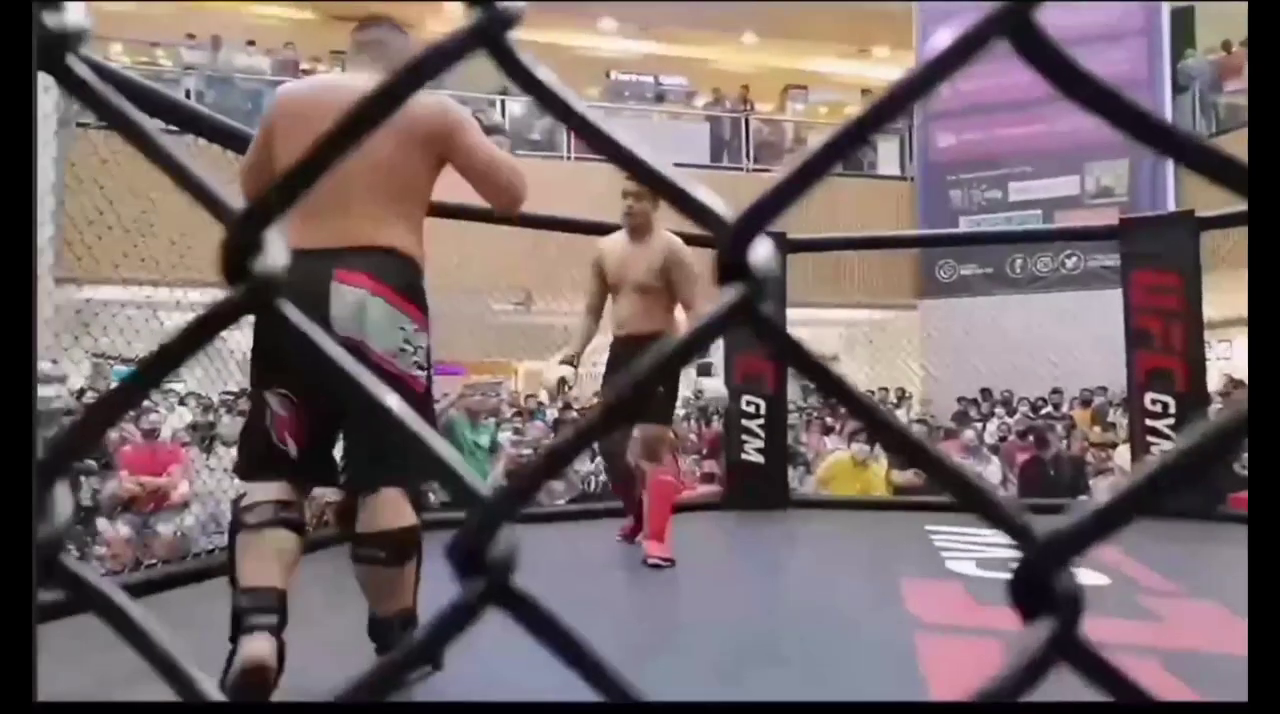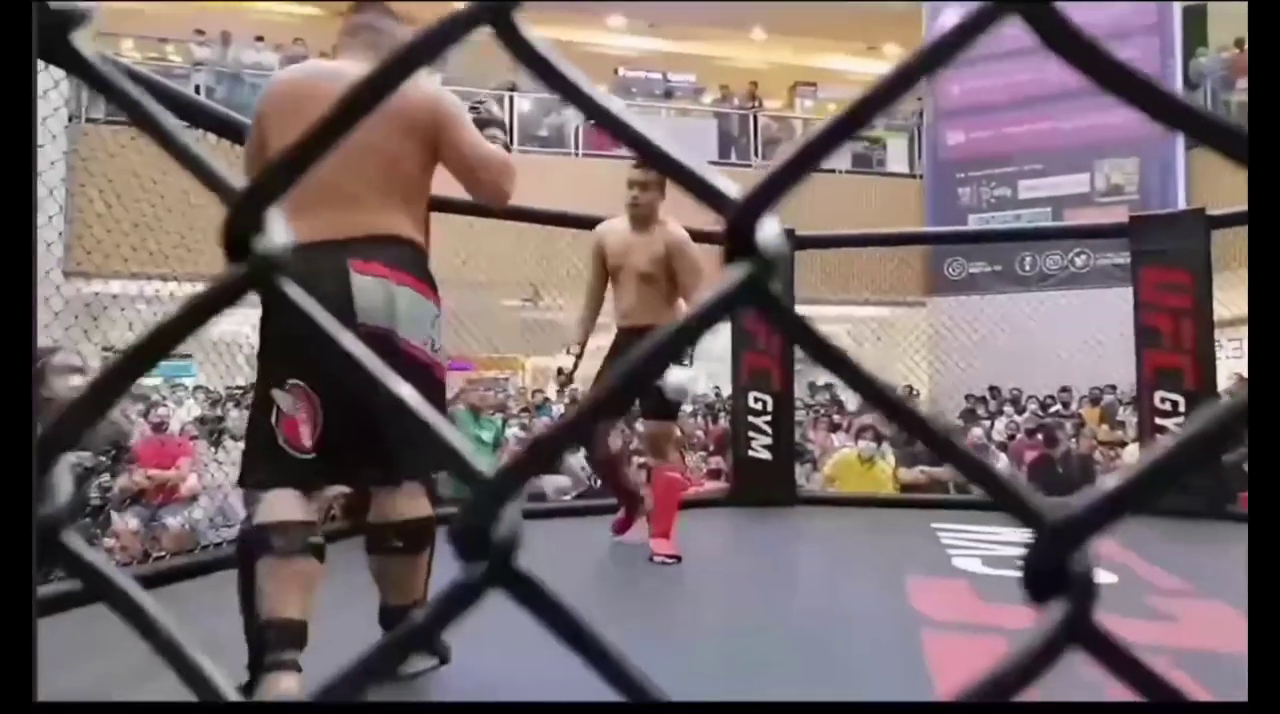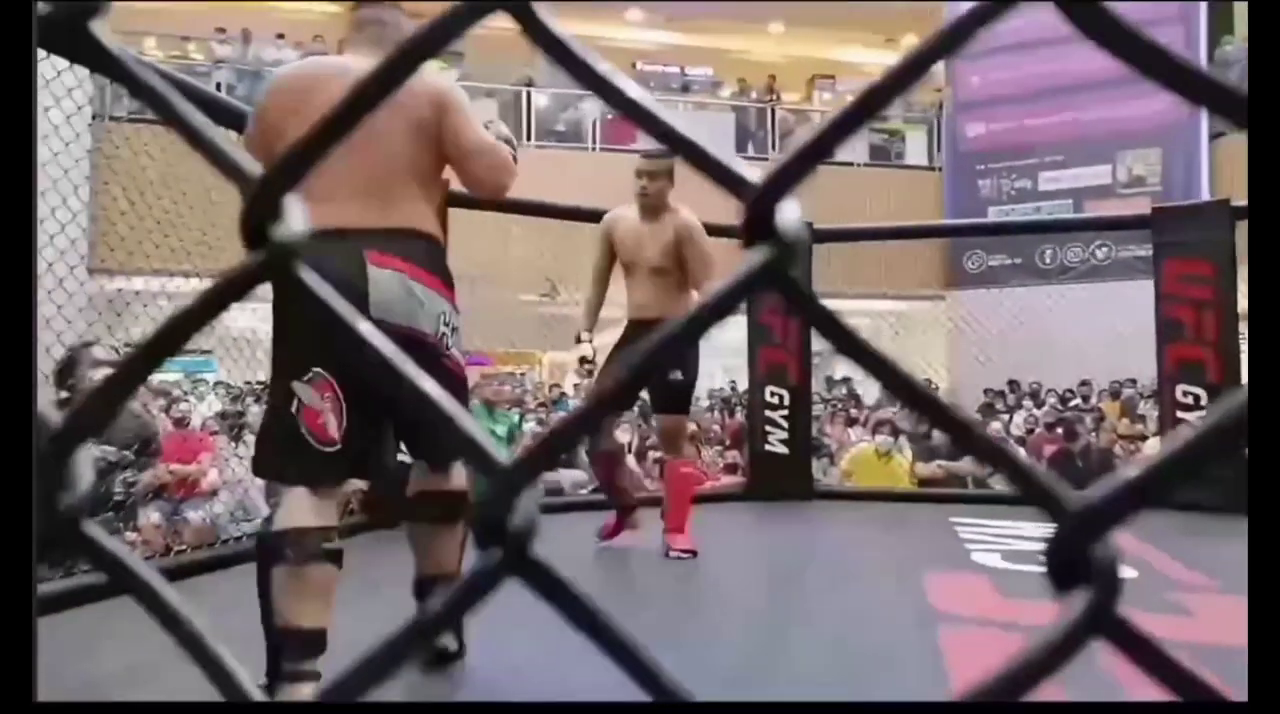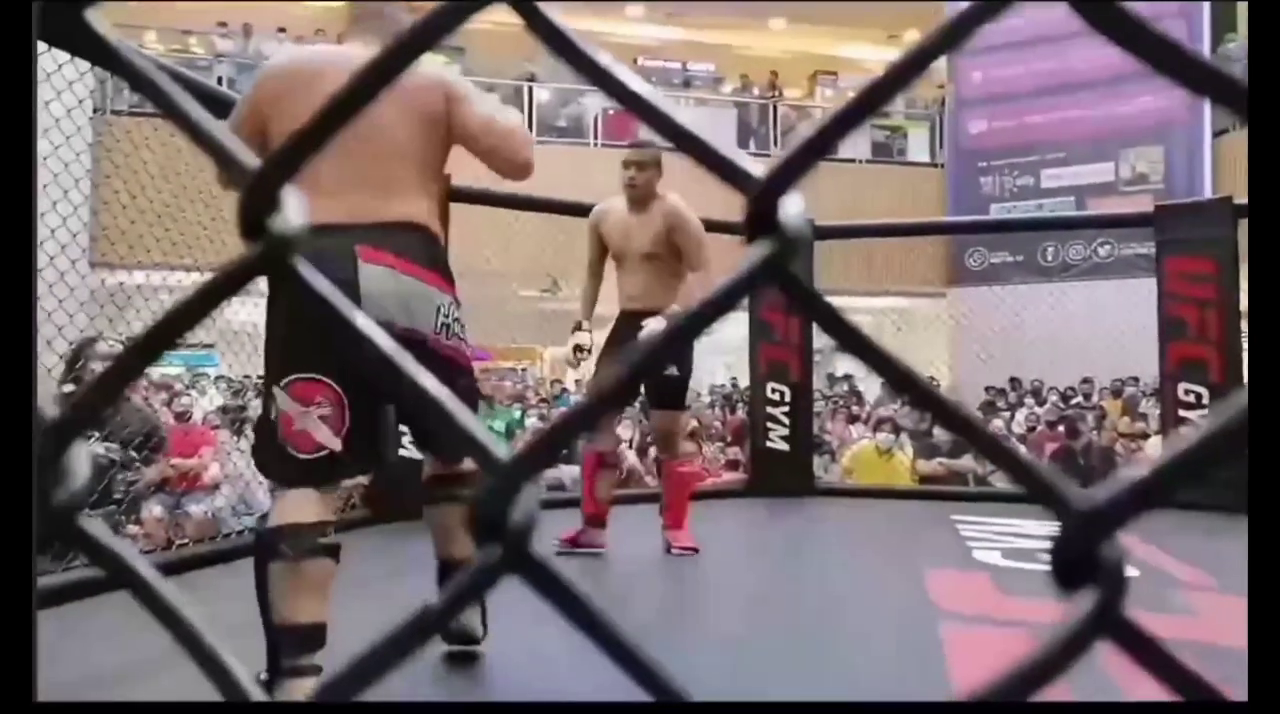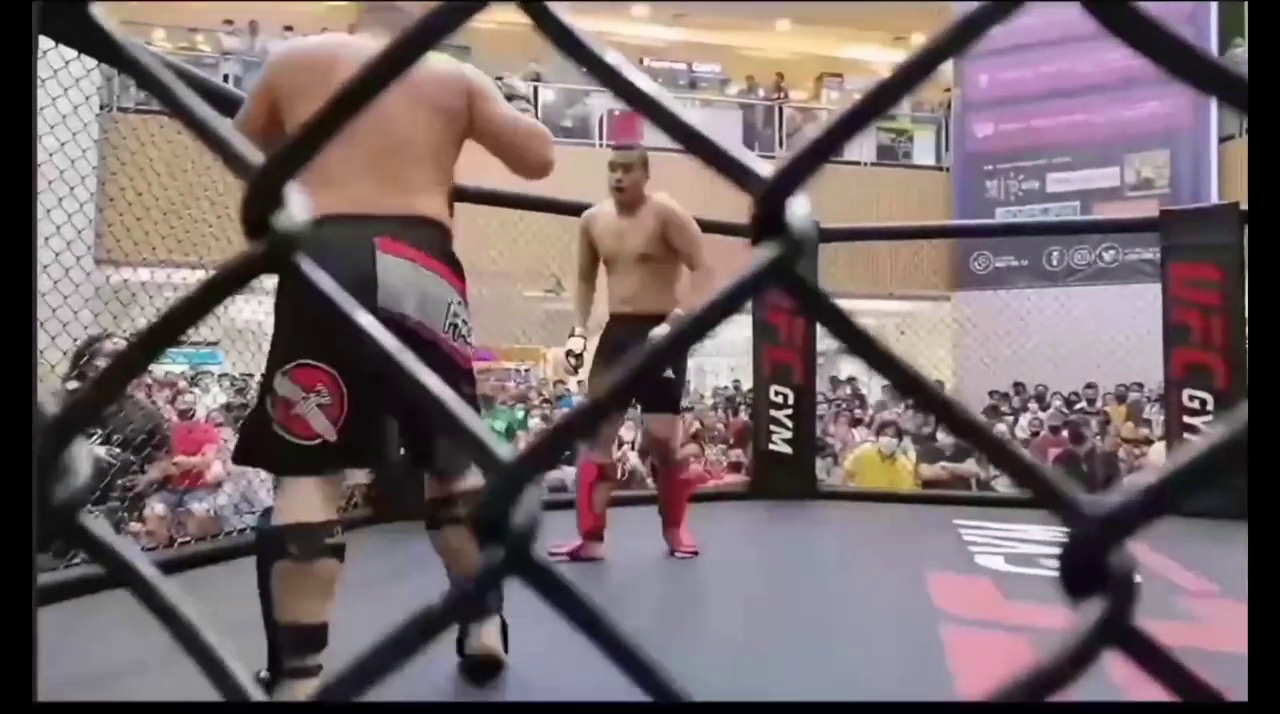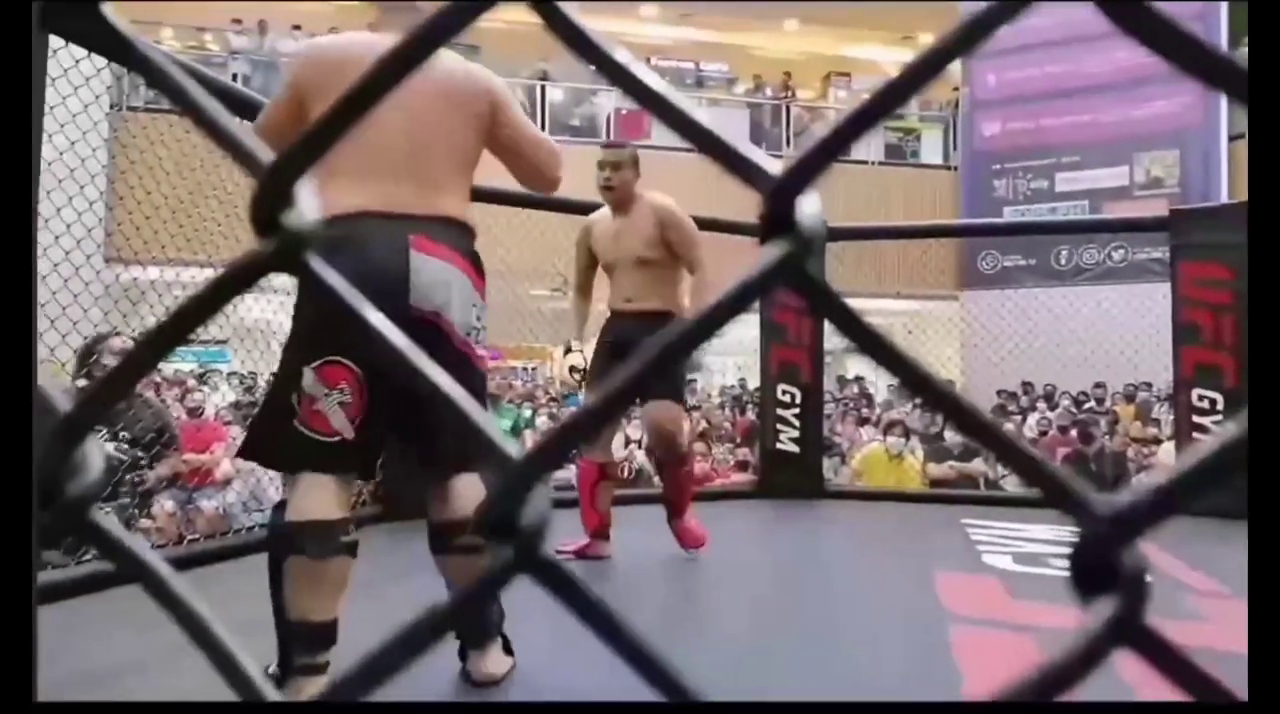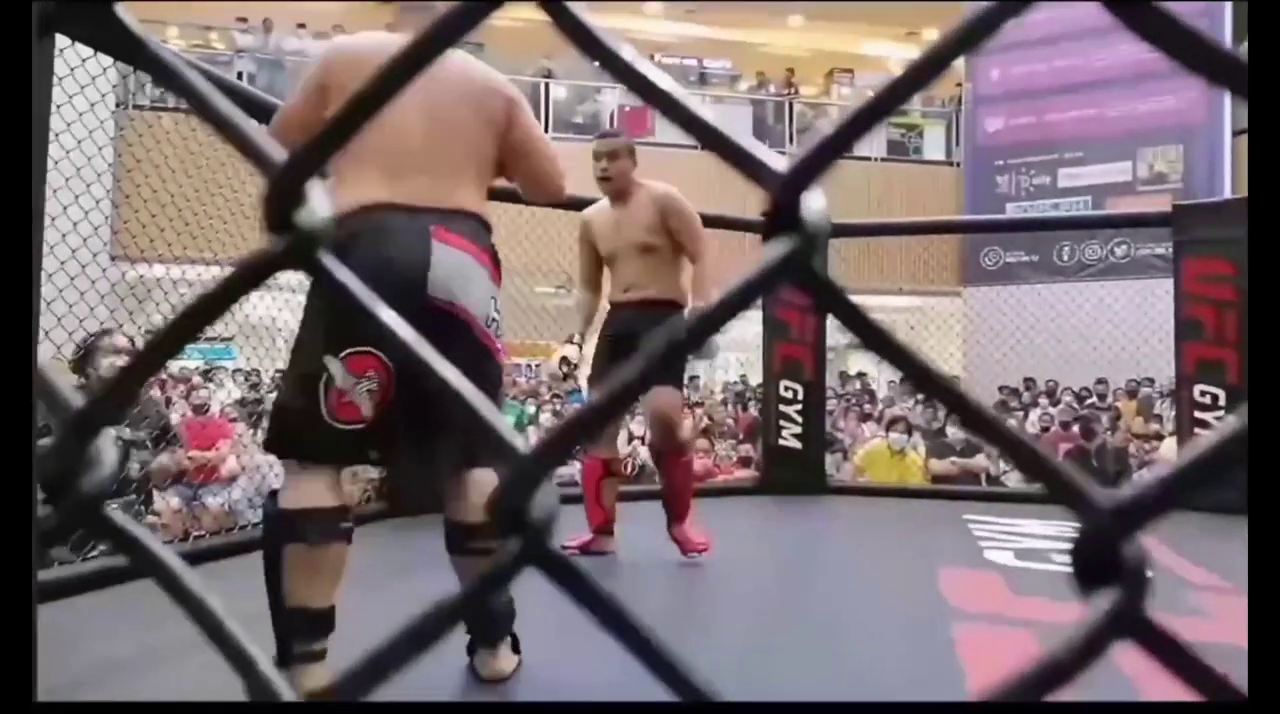
dt=0.1s
person 1, frame 1
left shoulder: (289, 99)
right shoulder: (433, 110)
left elbow: (252, 195)
right elbow: (510, 192)
right wrist: (490, 141)
left hip: (292, 290)
right hip: (378, 296)
left knee: (277, 473)
right knee: (387, 479)
left ankle: (255, 632)
right ankle: (398, 645)
person 1, frame 2
left shoulder: (282, 88)
right shoulder: (426, 97)
right elbow: (498, 189)
right wrist: (489, 133)
left hip: (300, 282)
right hip: (393, 287)
left knee: (286, 476)
right knee: (402, 471)
left ankle: (277, 666)
person 1, frame 3
left shoulder: (289, 83)
right shoulder: (433, 90)
right elbow: (495, 180)
right wrist: (493, 137)
left hip: (316, 276)
right hip: (411, 277)
left knee: (308, 475)
right knee: (442, 452)
left ankle: (296, 674)
person 1, frame 4
left shoulder: (282, 71)
right shoulder: (437, 81)
left elbow: (232, 173)
right elbow: (518, 160)
right wrist: (505, 111)
left hip: (310, 271)
right hip: (408, 273)
left knee: (304, 474)
right knee: (453, 439)
left ankle: (295, 670)
right ankle: (463, 601)
person 1, frame 5
left shoulder: (296, 60)
right shoulder: (455, 77)
right elbow: (539, 160)
right wrist: (511, 108)
left hip: (323, 263)
right hip: (421, 270)
left knee: (306, 467)
right knee: (453, 451)
left ankle: (296, 671)
right ankle: (481, 623)
person 1, frame 6
left shoulder: (322, 56)
right shoulder: (476, 81)
left elbow: (263, 155)
right elbow: (549, 175)
right wrist: (510, 124)
left hip: (346, 257)
right hip: (445, 268)
left knee: (320, 465)
right knee: (458, 465)
left ankle: (305, 669)
right ankle: (484, 644)
person 1, frame 7
right shoulder: (492, 85)
left elbow: (276, 151)
right elbow: (550, 186)
left hip: (366, 253)
right hip: (462, 265)
left knee: (313, 456)
right knee: (470, 462)
left ankle: (302, 661)
right ankle: (493, 639)
person 2, frame 1
left shoulder: (671, 249)
right shoulder: (605, 249)
left elbow: (697, 309)
right elbow: (593, 309)
right wrist: (573, 356)
right hip: (620, 352)
left knee: (653, 445)
right knee: (612, 446)
left ankle: (655, 540)
right ankle: (637, 513)
person 2, frame 2
left shoulder: (673, 239)
right shoulder: (605, 234)
left elbow: (696, 300)
right elbow: (594, 295)
right wrist: (576, 347)
right hip: (622, 341)
left knee: (659, 439)
right knee: (591, 430)
left ankle: (661, 537)
right ankle: (629, 500)
person 2, frame 3
left shoulder: (685, 227)
right shoulder: (614, 223)
left elbow: (703, 290)
right elbow: (599, 282)
right wrist: (585, 334)
right hip: (634, 333)
left knee: (672, 433)
right knee: (596, 419)
left ankle: (676, 531)
right ankle: (623, 507)
person 2, frame 4
left shoulder: (674, 213)
right shoulder: (603, 215)
left elbow: (701, 273)
right elbow: (593, 273)
left wrist: (670, 318)
right wrist: (583, 325)
left hip: (666, 329)
right hip: (625, 325)
left knee: (668, 431)
right knee: (597, 418)
left ankle: (676, 527)
right ankle: (593, 526)
person 2, frame 5
left shoulder: (666, 213)
right shoulder: (593, 220)
left elbow: (702, 269)
right elbow: (585, 280)
left wrist: (677, 321)
right wrist: (578, 332)
left hip: (658, 331)
right hip: (616, 331)
left knee: (660, 437)
right knee: (596, 430)
left ankle: (674, 527)
right ankle: (591, 537)
person 2, frame 6
left shoulder: (663, 213)
right shoulder: (592, 228)
left elbow: (699, 271)
right elbow: (583, 289)
right wrist: (576, 341)
left hip: (661, 329)
right hip: (616, 330)
left knee: (664, 430)
right knee: (594, 429)
left ankle: (680, 514)
right ankle: (596, 536)
person 2, frame 7
left shoulder: (662, 200)
right shoulder: (591, 220)
left elbow: (701, 257)
right elbow: (589, 286)
left wrist: (698, 311)
left hip: (663, 317)
right hip: (617, 321)
left knee: (663, 414)
right knee: (600, 424)
left ankle: (679, 519)
right ankle: (600, 531)
